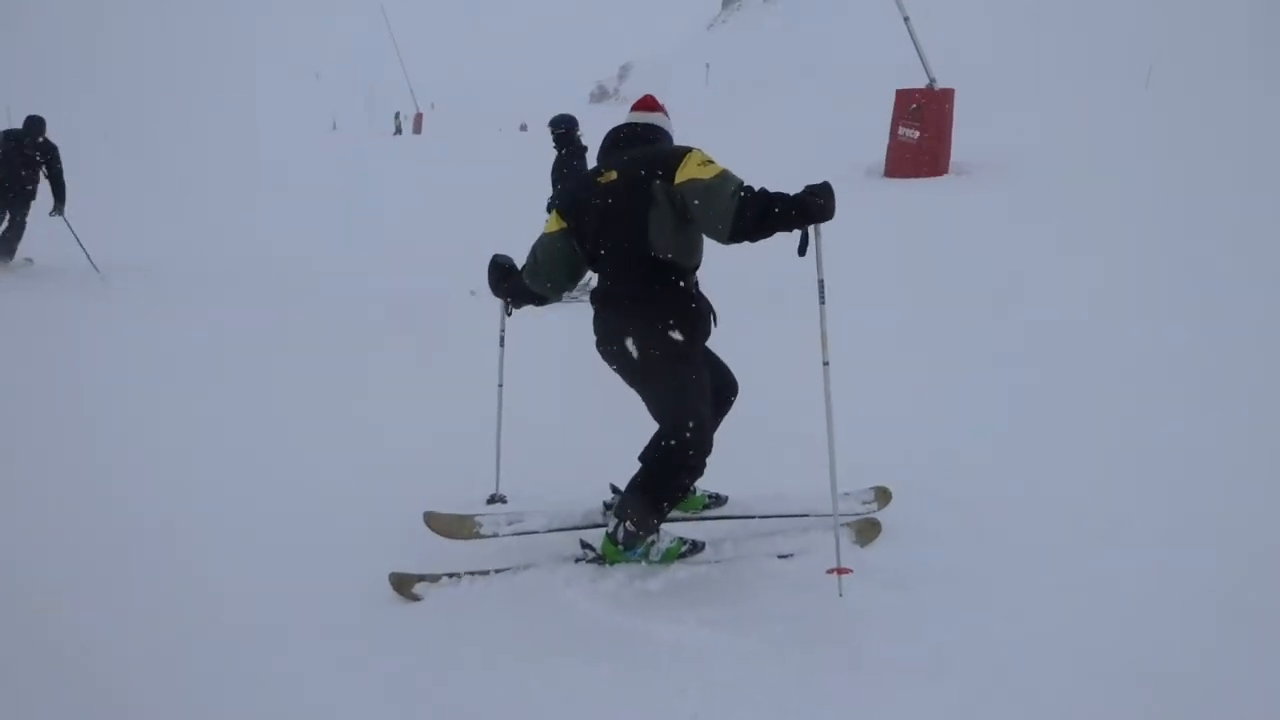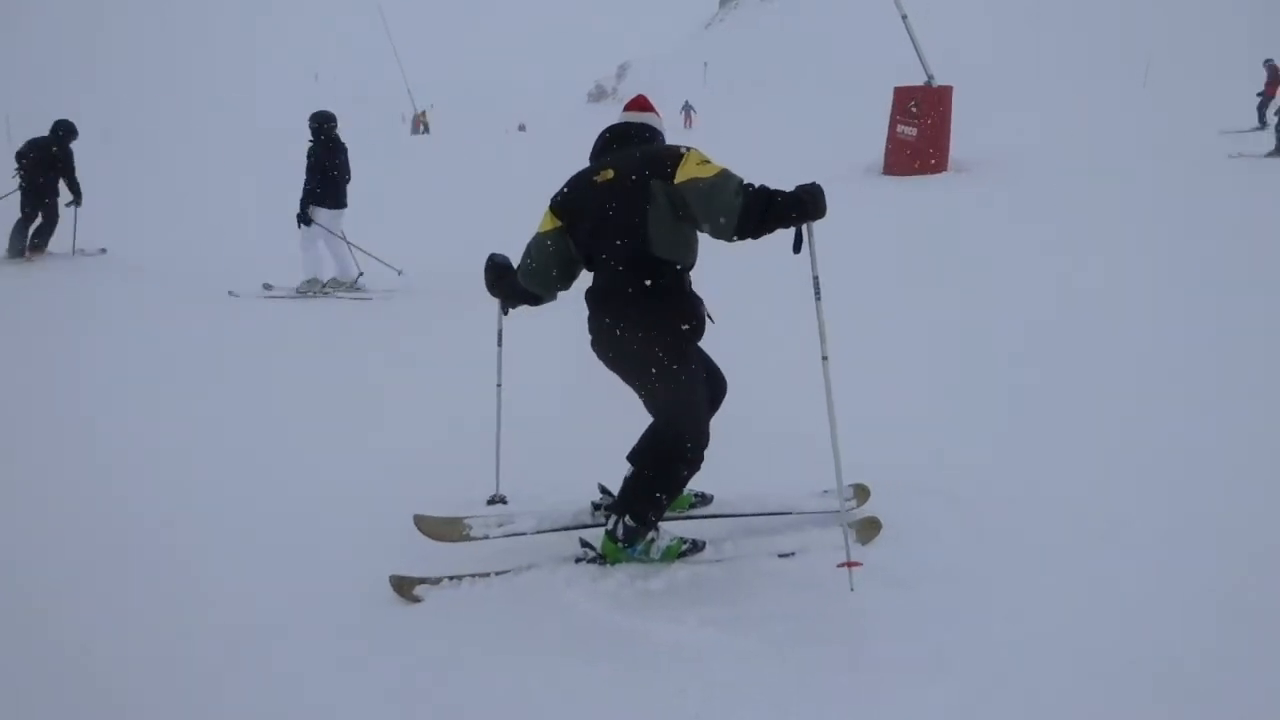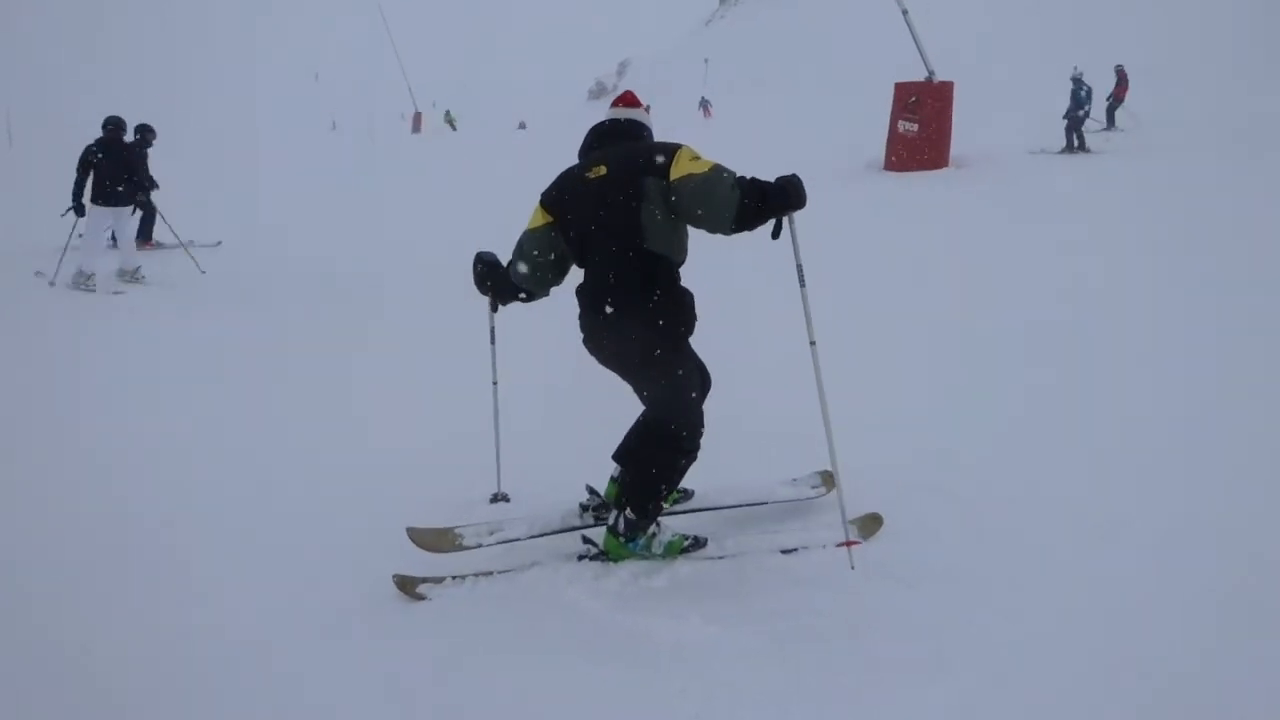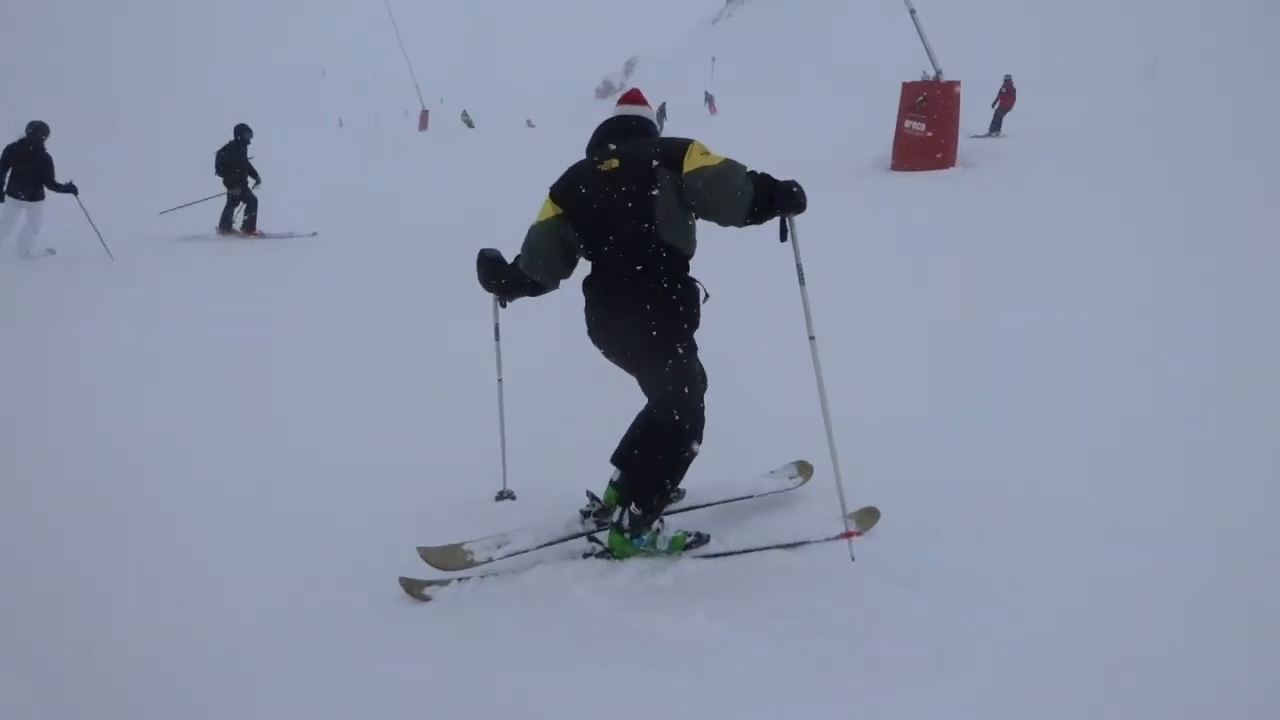
dt=0.5s
person 1, frame 1
left shoulder: (582, 190)
right shoulder: (675, 163)
left elbow: (546, 278)
right elbow: (736, 213)
left wrist: (511, 286)
right wrist: (802, 207)
left hip: (616, 330)
right hip: (663, 328)
left knee: (718, 389)
right knee: (691, 436)
left ankle: (666, 488)
right ankle: (628, 534)
person 1, frame 2
left shoulder: (576, 189)
right shoulder: (670, 163)
left elbow: (541, 276)
right elbow: (736, 210)
left wrist: (507, 285)
right wrist: (797, 204)
left hip: (609, 329)
right hip: (659, 327)
left knee: (707, 389)
right knee: (687, 433)
left ankle: (645, 487)
right ankle: (629, 532)
person 1, frame 3
left shoulder: (565, 187)
right shoulder: (661, 161)
left elbow: (532, 272)
right elbow: (729, 205)
left wrist: (497, 283)
right wrist: (781, 195)
left hip: (600, 325)
right hip: (651, 323)
left knee: (690, 386)
right knee: (681, 426)
left ankle: (627, 486)
right ankle: (629, 529)
person 1, frame 4
left shoulder: (574, 180)
right shoulder: (673, 155)
left elbow: (540, 265)
right elbow: (738, 195)
left wrist: (503, 279)
right wrist: (785, 196)
left hip: (606, 319)
right hip: (660, 315)
left knee: (679, 390)
right knee: (684, 419)
left ankle: (624, 489)
right ankle: (634, 525)
